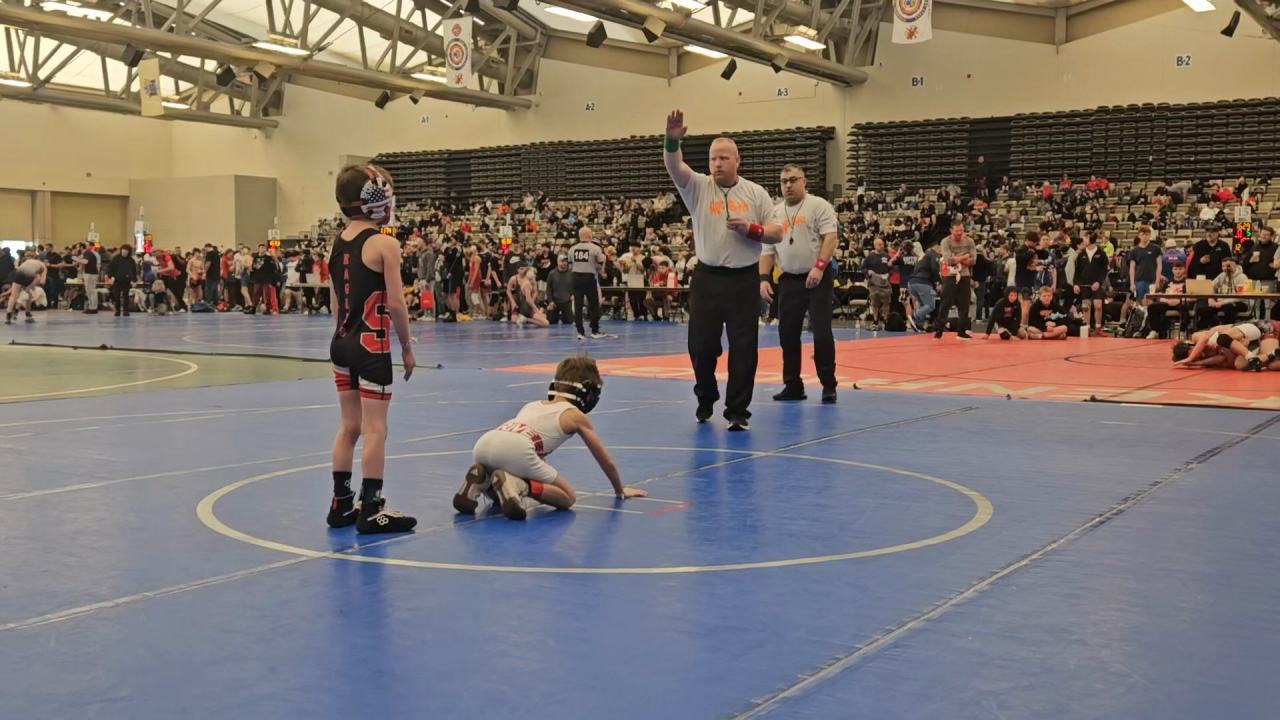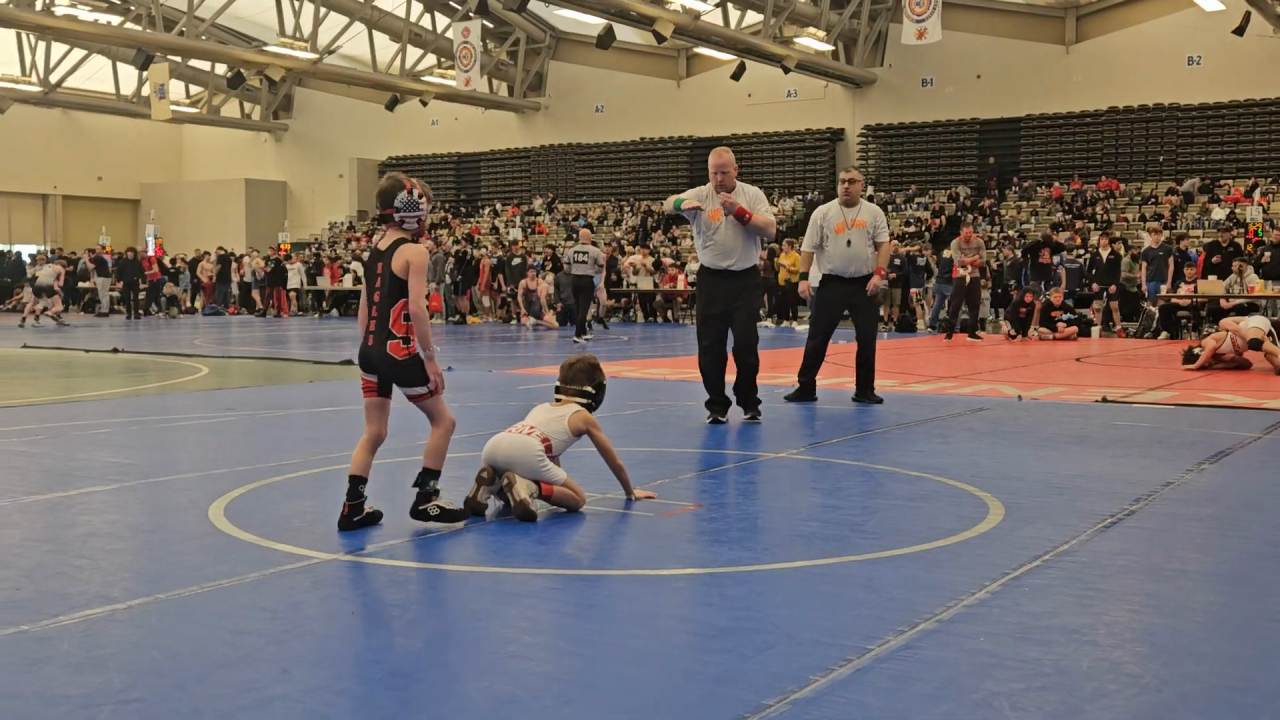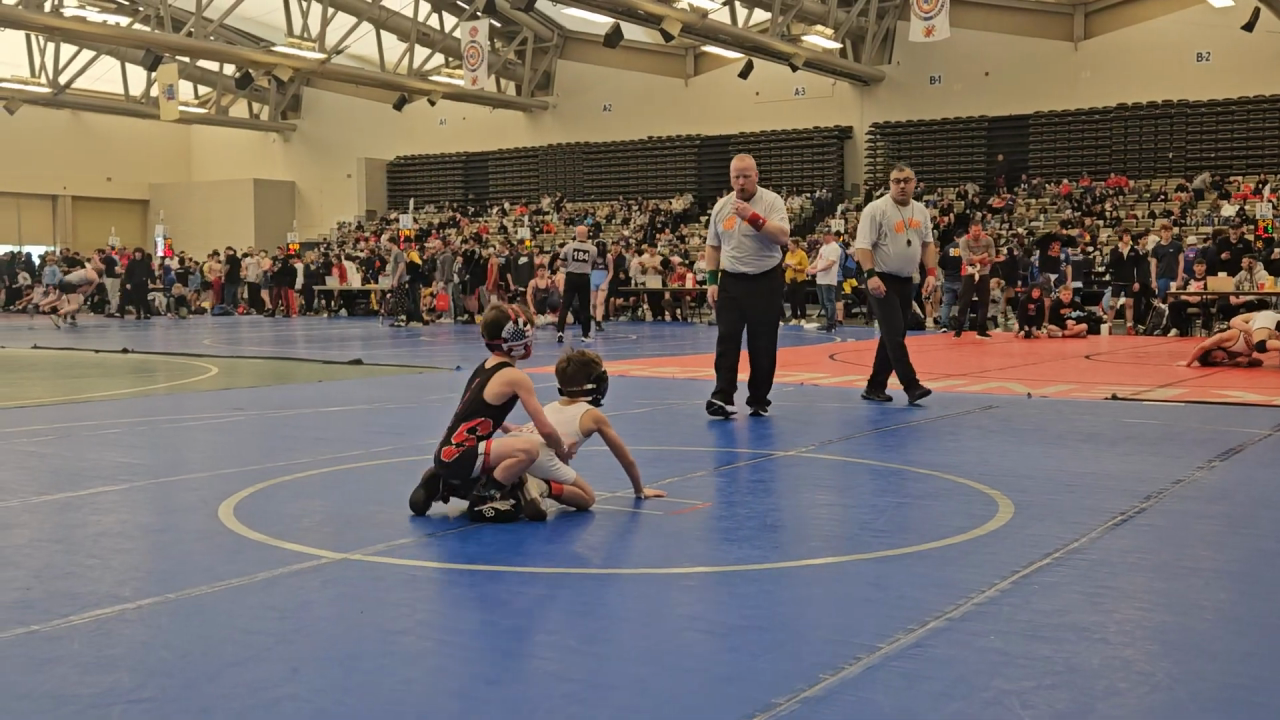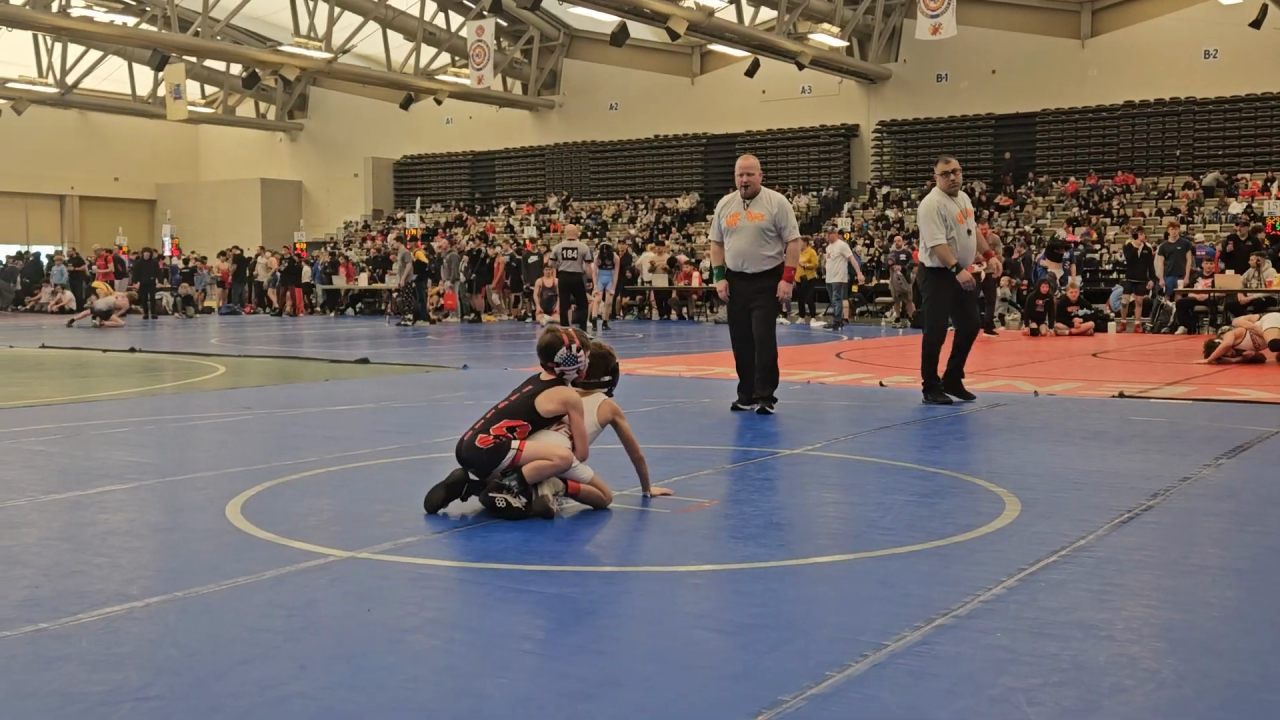
dt=0.5s
person 1, frame 1
left shoulder: (337, 245)
right shoulder: (384, 245)
left elbow: (336, 303)
right elbow: (395, 303)
right wrist: (407, 347)
left hip: (341, 343)
right hip: (371, 344)
left knee: (350, 427)
right knee: (374, 429)
left ankle: (341, 505)
right ankle: (372, 510)
person 1, frame 2
left shoulder: (374, 252)
right shoulder: (414, 252)
left elbow: (364, 311)
right elbow: (416, 309)
right wrist: (431, 356)
left hip: (369, 351)
right hip: (399, 352)
left knee: (374, 433)
right knee: (442, 420)
left ankle: (353, 507)
right ankle: (425, 496)
person 1, frame 3
left shoulder: (484, 367)
right shoulder: (514, 377)
right elbow: (545, 430)
left wrist: (505, 427)
right wrist: (562, 450)
left hip: (447, 453)
right hip: (458, 456)
right knee: (529, 448)
left ankle: (440, 482)
right ankle: (485, 502)
person 1, frame 4
left shoulder: (535, 380)
right shoulder: (569, 397)
right elbow: (581, 453)
right hip: (484, 450)
right knee: (564, 458)
left ankle: (467, 484)
person 2, frame 1
left shoulder: (756, 193)
right shoulder: (697, 187)
left elbow: (776, 233)
right elbow: (674, 167)
left wrist: (751, 229)
right wrist: (672, 140)
left hip: (743, 281)
right hip: (706, 278)
left knee: (743, 349)
right knee: (701, 344)
left ankle: (737, 411)
right ankle: (706, 398)
person 2, frame 2
left shoulder: (752, 195)
right shoulder: (699, 195)
left elbow: (771, 230)
right elbow: (668, 206)
left wrist: (739, 211)
right wrist: (682, 203)
left hip: (746, 280)
right hip: (711, 281)
left knee: (746, 343)
right knee: (710, 346)
left ankle: (749, 402)
right ankle: (717, 406)
person 2, frame 3
left shoulder: (771, 201)
right shoulder: (721, 206)
left elbow: (783, 237)
right elbow: (713, 245)
left wrist: (751, 217)
right wrist: (712, 281)
left hip: (765, 282)
right hip: (731, 282)
left knee: (763, 346)
right knee: (726, 340)
left ankle: (758, 400)
right ankle: (723, 397)
person 2, frame 4
left shoulder: (777, 202)
right shoulder: (724, 204)
left elbow: (793, 242)
right elbow: (716, 242)
left wrist: (788, 279)
right wrist: (719, 277)
left hip: (767, 281)
right hip: (735, 281)
left knee: (763, 339)
right knee: (741, 341)
left ankle: (765, 397)
right ankle: (747, 394)
person 3, frame 1
left shoulder: (819, 206)
right shoulder: (774, 213)
left elbow: (831, 237)
right elbow: (768, 250)
left wrist: (819, 267)
right wrist: (764, 279)
left hip: (817, 277)
right hip: (789, 279)
left knee: (822, 330)
right knee: (787, 333)
left ankle: (828, 384)
right ankle: (793, 385)
person 3, frame 2
left shoulder: (874, 212)
right shoulder: (823, 213)
left elbow: (883, 245)
right elbow: (809, 248)
left wrist: (879, 274)
right wrist: (804, 277)
left hip: (864, 283)
right hip: (832, 283)
left knee: (867, 338)
right knee: (818, 335)
left ankle: (864, 390)
right ankle: (806, 387)
person 3, frame 3
left shoulder: (921, 211)
right shoulder: (876, 209)
left elbow: (928, 244)
right elbow: (862, 246)
left wrist: (931, 273)
right wrist: (871, 275)
left hip: (905, 282)
right hip: (882, 281)
left knee: (895, 335)
right knee: (894, 332)
left ankle: (875, 387)
right ankle: (911, 385)
person 3, frame 4
left shoulder: (963, 198)
right shoulder: (932, 204)
left elbow: (972, 230)
right elbow: (937, 244)
left wrist: (989, 255)
right wrist: (958, 270)
left hip: (962, 275)
right hip: (937, 275)
left knee: (971, 326)
right knee: (935, 332)
left ankle: (952, 380)
right ankle: (931, 388)
person 4, frame 1
left shoulder: (532, 406)
right shoulder: (576, 415)
right elbow: (606, 460)
right wrist: (620, 491)
left hip: (484, 444)
right hip: (515, 450)
left knee: (499, 492)
right knee: (567, 498)
left ankle: (482, 480)
right ankle: (518, 486)
person 4, frame 2
left shoulder: (541, 408)
right shoulder: (585, 417)
right elbow: (615, 462)
right wrist: (630, 492)
left hip: (493, 446)
right hip: (524, 454)
right knee: (578, 500)
left ankle: (490, 482)
right ankle: (529, 489)
person 4, frame 3
left shoulder: (550, 407)
right shoulder: (594, 415)
right elbow: (626, 459)
right wrist: (640, 491)
right knee: (587, 499)
right ankle: (540, 487)
person 4, frame 4
right shoulder: (609, 407)
right elbow: (636, 454)
right wrist: (647, 489)
right knee: (604, 497)
left ankle: (504, 487)
right ankle: (557, 486)
